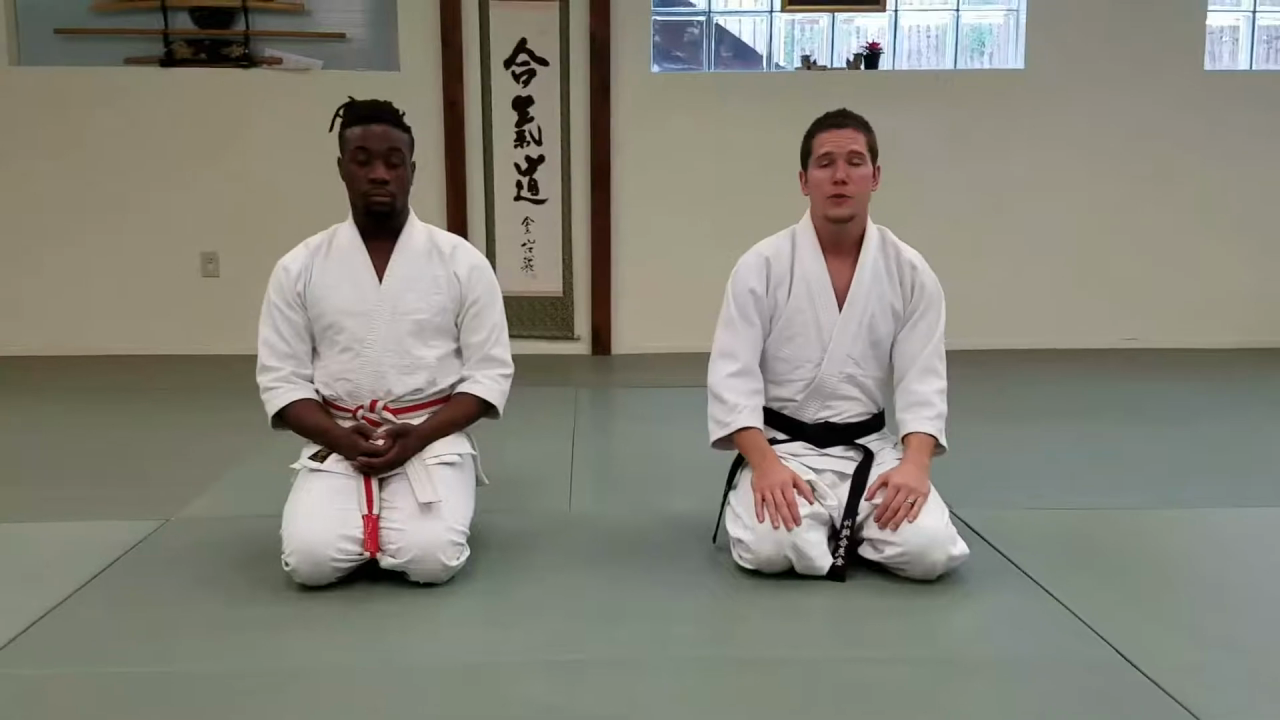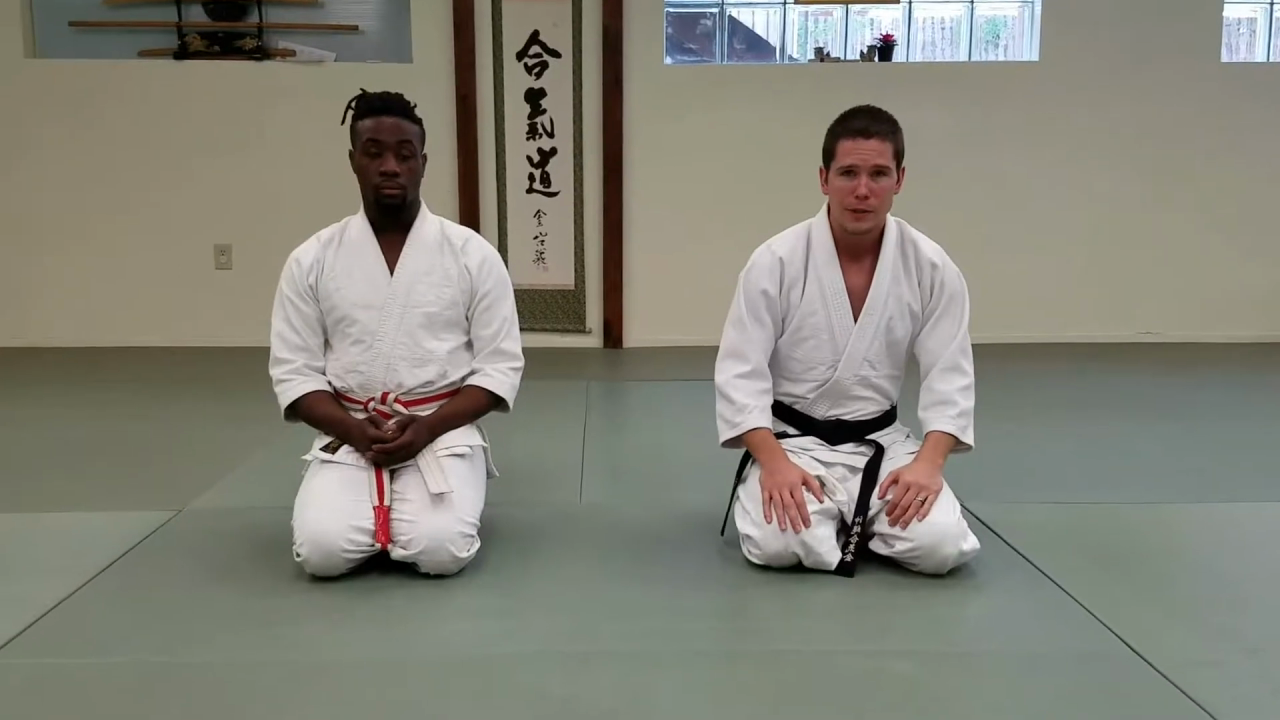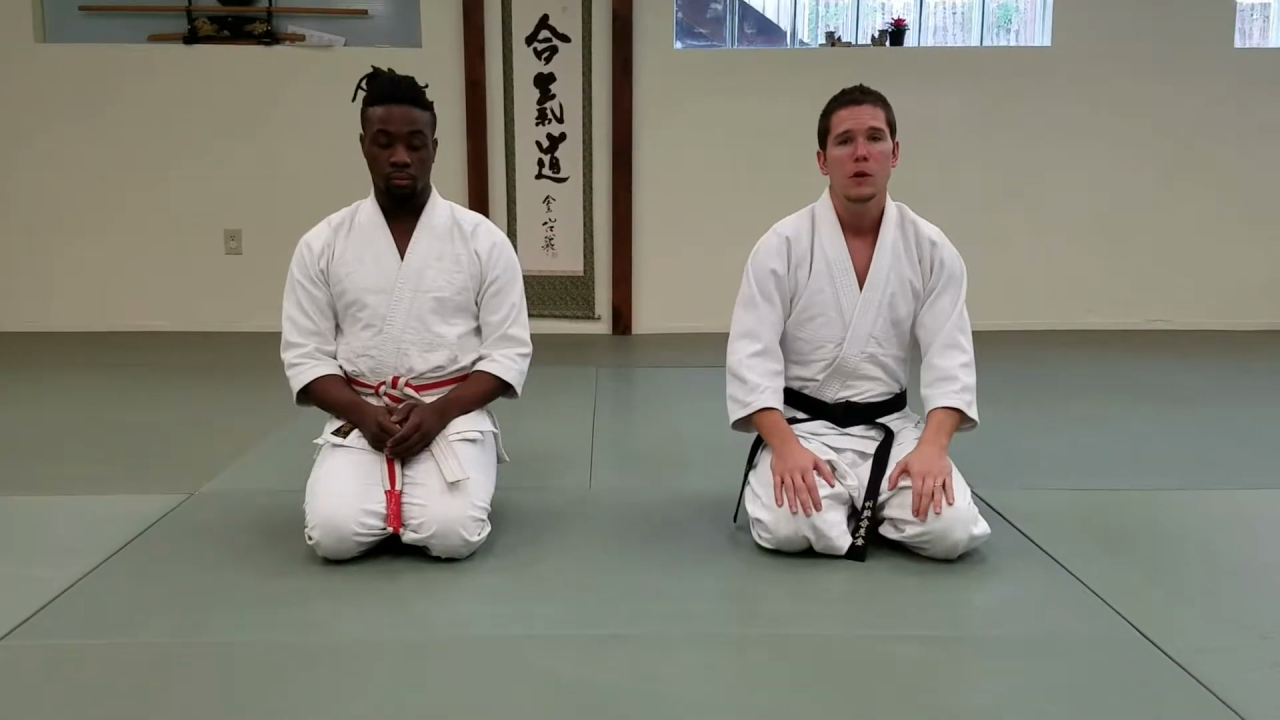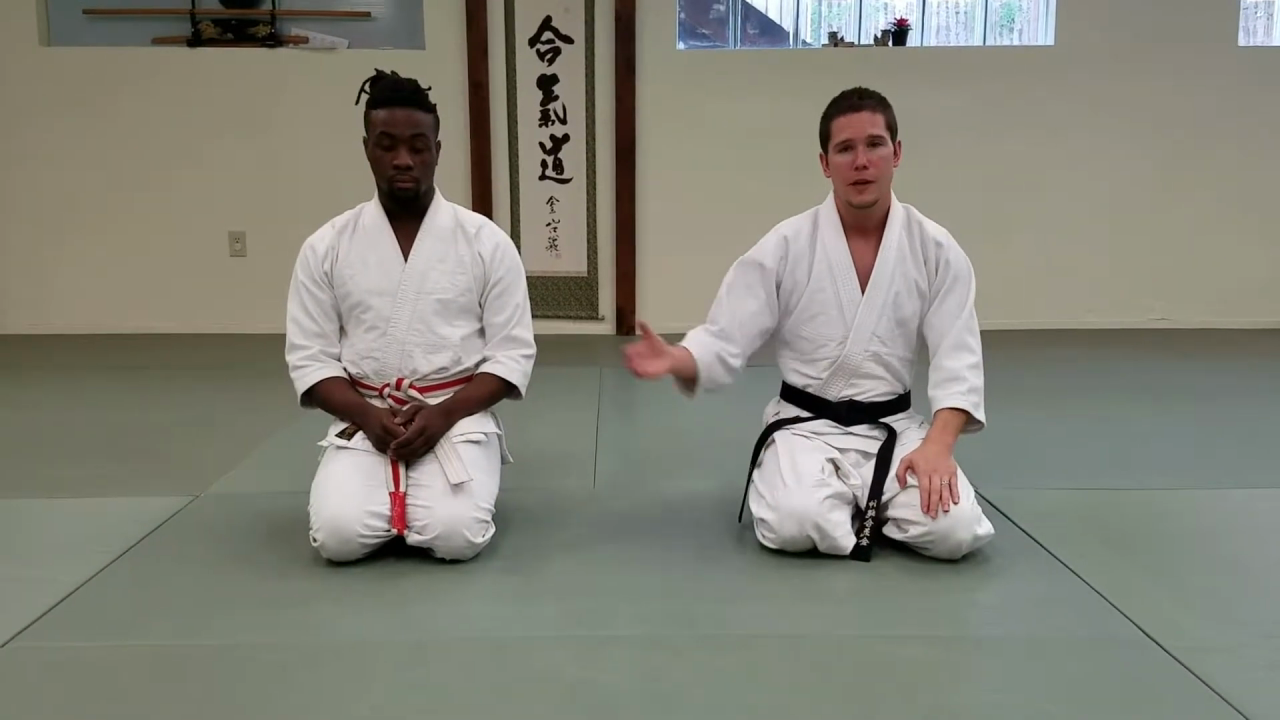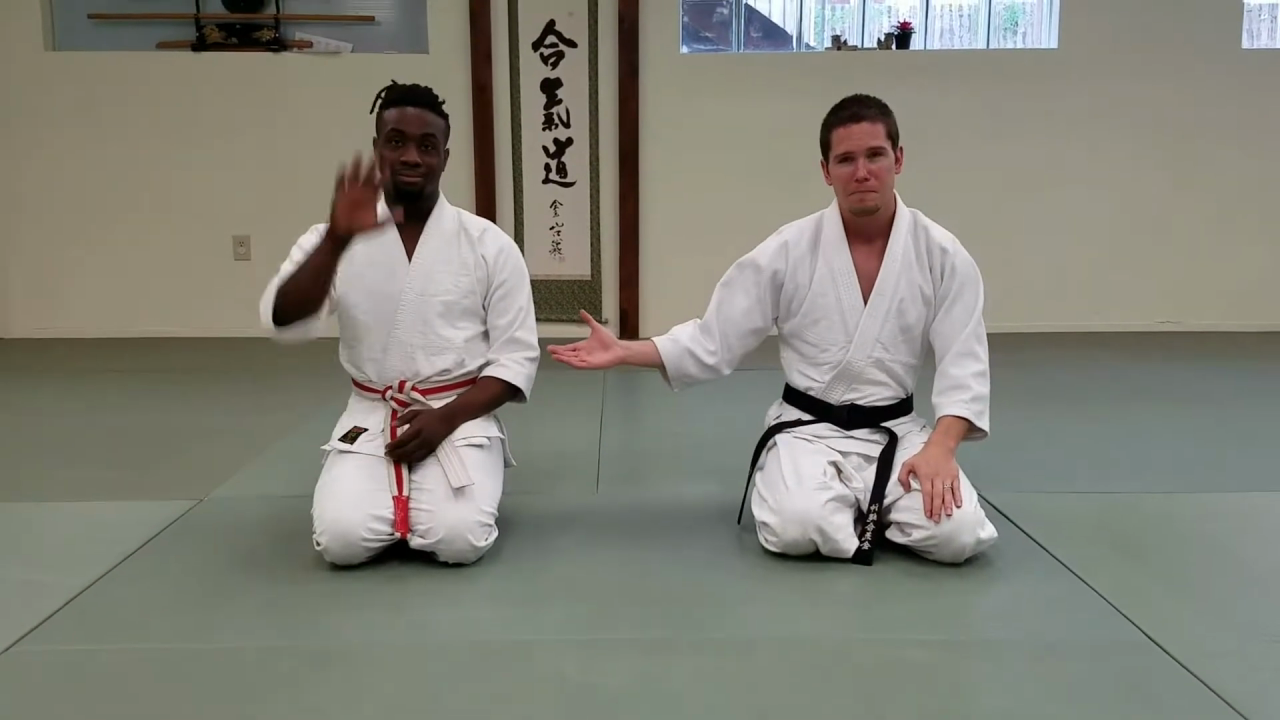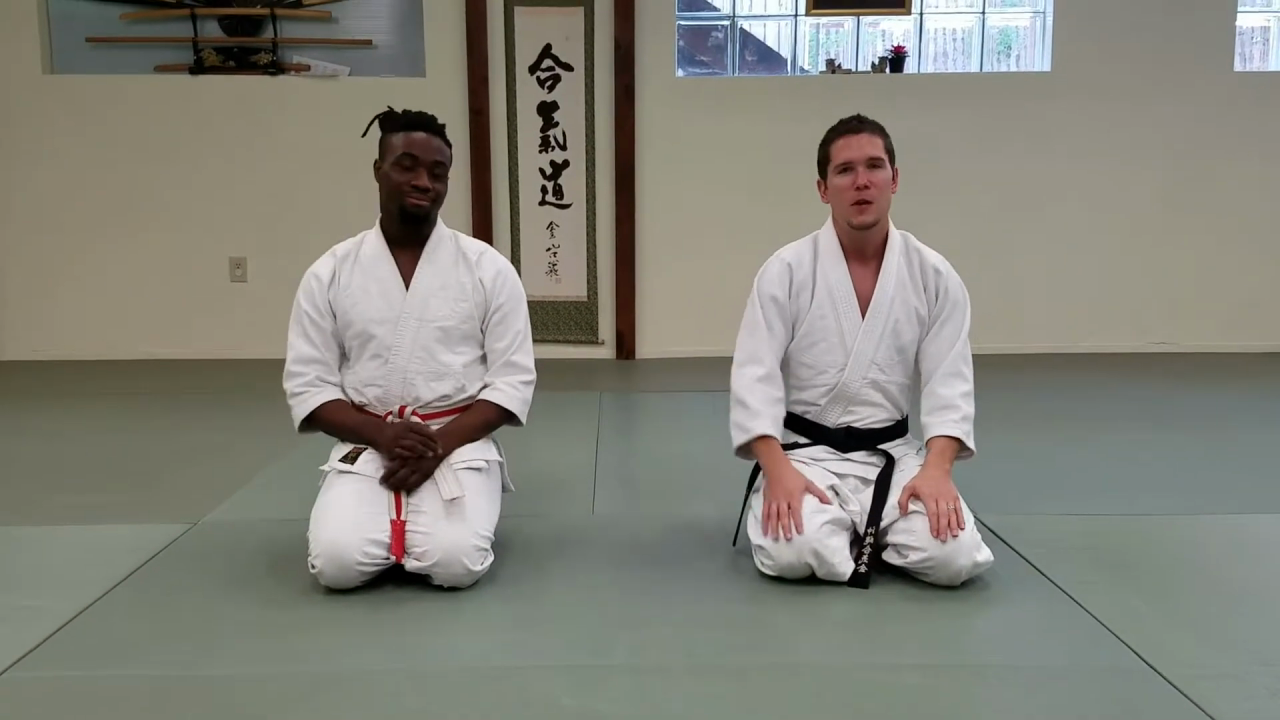
dt=0.7s
person 1, frame 1
left shoulder: (461, 261)
right shoulder: (299, 267)
left elbow: (490, 372)
right elbow: (281, 378)
left wrist: (419, 436)
right wrist: (341, 438)
left hip: (432, 438)
right hip: (336, 444)
left knee: (430, 559)
right knee: (311, 562)
left ankle: (396, 521)
right ankle: (363, 520)
person 1, frame 2
left shoulder: (472, 254)
right shoulder: (311, 260)
left elbow: (500, 365)
right elbow: (294, 371)
left wrist: (429, 427)
right wrist: (353, 429)
left hip: (443, 431)
right hip: (348, 434)
left knee: (440, 551)
right knee: (322, 551)
left ankle: (416, 509)
right ankle: (378, 512)
person 1, frame 3
left shoulder: (482, 240)
right shoulder: (322, 244)
left elbow: (508, 352)
right elbow: (305, 355)
left wrist: (438, 412)
right wrist: (365, 415)
left hip: (452, 416)
right hip: (360, 418)
left knee: (452, 534)
right knee: (335, 535)
left ankle: (423, 493)
right ankle: (396, 497)
person 1, frame 4
left shoulder: (485, 242)
right shoulder: (326, 247)
left elbow: (511, 353)
right elbow: (310, 357)
left wrist: (443, 414)
right wrist: (368, 416)
left hip: (456, 416)
right hip: (365, 419)
left knee: (456, 535)
right knee: (339, 536)
left ankle: (430, 492)
right ankle: (396, 495)
person 1, frame 5
left shoulder: (489, 245)
right shoulder: (330, 242)
left elbow: (517, 356)
right elbow: (281, 320)
left wrist: (446, 418)
right wrist: (337, 240)
left hip: (459, 418)
right hip: (367, 418)
left knee: (458, 540)
right knee: (342, 540)
left ankle: (441, 492)
right ankle: (400, 500)
person 1, frame 6
left shoulder: (487, 268)
right shoulder: (329, 274)
left elbow: (513, 379)
right elbow: (307, 385)
left wrist: (440, 442)
right wrist: (384, 435)
left hip: (458, 442)
right hip: (369, 444)
left knee: (455, 562)
right knee: (338, 563)
left ankle: (441, 517)
right ankle: (396, 522)
person 2, frame 1
left shoulder: (909, 271)
right shoulder: (761, 265)
left elbow: (923, 382)
right elbow: (731, 377)
left wrist: (913, 464)
right wrist: (764, 464)
left hip: (869, 448)
right hip: (782, 447)
left knee: (929, 550)
right knee: (769, 548)
left ankle: (844, 525)
right ankle: (819, 522)
person 2, frame 2
left shoulder: (932, 268)
right shoulder: (776, 260)
left elbow: (950, 376)
right elbow: (740, 373)
left wrist: (929, 462)
right wrist: (774, 463)
left hip: (882, 441)
right hip: (793, 440)
left knee: (941, 545)
right knee: (777, 544)
left ankle: (852, 520)
right ankle: (831, 517)
person 2, frame 3
left shoulder: (930, 248)
right shoulder: (782, 245)
left elbow: (950, 356)
right elbow: (752, 356)
left wrist: (932, 446)
right wrist: (785, 446)
left hip: (891, 427)
right hip: (802, 427)
left knee: (951, 531)
right knee: (790, 527)
left ankle: (860, 504)
right ankle: (837, 498)
person 2, frame 4
left shoulder: (936, 249)
right shoulder: (784, 246)
left elbow: (959, 358)
right elbow: (723, 341)
left wrist: (937, 446)
right wrist: (672, 359)
left hip: (893, 428)
right hip: (807, 427)
left knee: (957, 532)
right knee: (795, 527)
left ankle: (873, 505)
person 2, frame 5
left shoulder: (941, 255)
right shoulder: (787, 250)
left elbow: (964, 364)
right elbow: (712, 340)
left wrist: (940, 449)
right wrist: (622, 351)
left hip: (897, 431)
right hip: (809, 429)
left knee: (958, 534)
right knee: (797, 527)
left ankle: (864, 507)
right ankle: (847, 504)
person 2, frame 6
left shoulder: (933, 275)
right shoulder: (785, 270)
left elbow: (950, 384)
right elbow: (754, 378)
left wrist: (936, 470)
right wrist: (778, 468)
left hip: (893, 453)
right hip: (805, 452)
left knee: (952, 557)
right knee: (792, 552)
left ankle: (865, 533)
right ankle: (847, 532)
